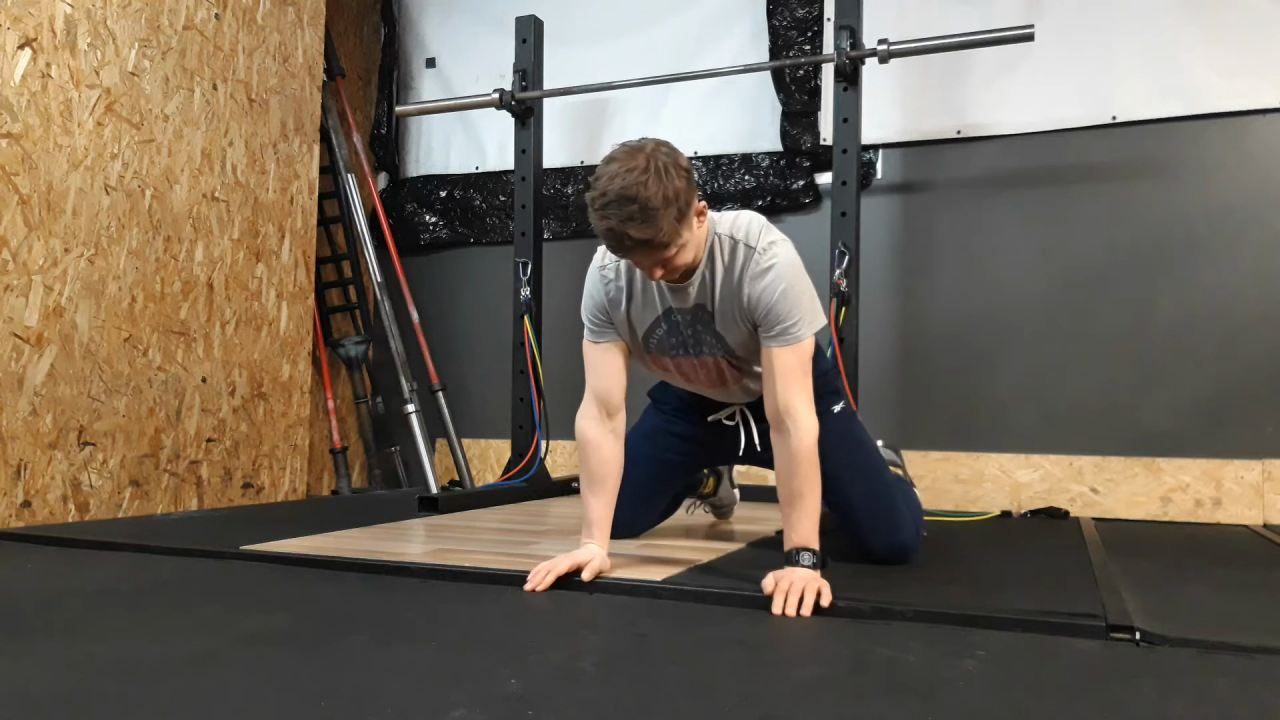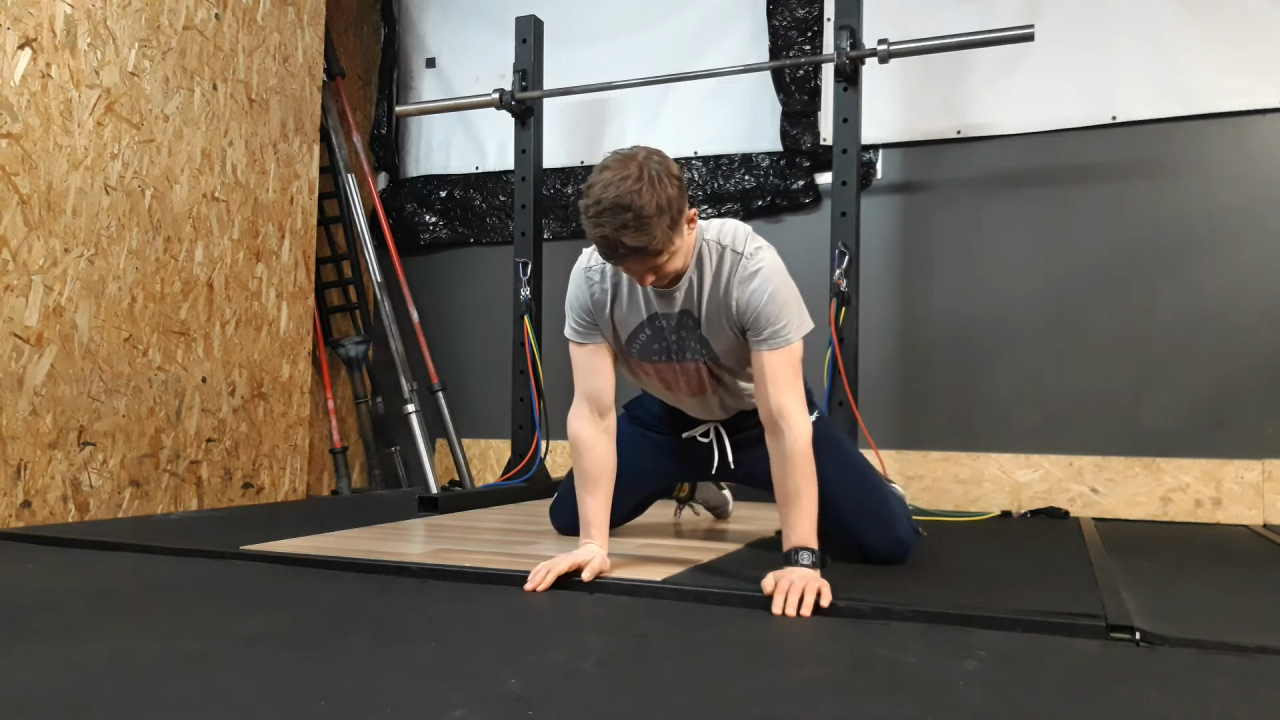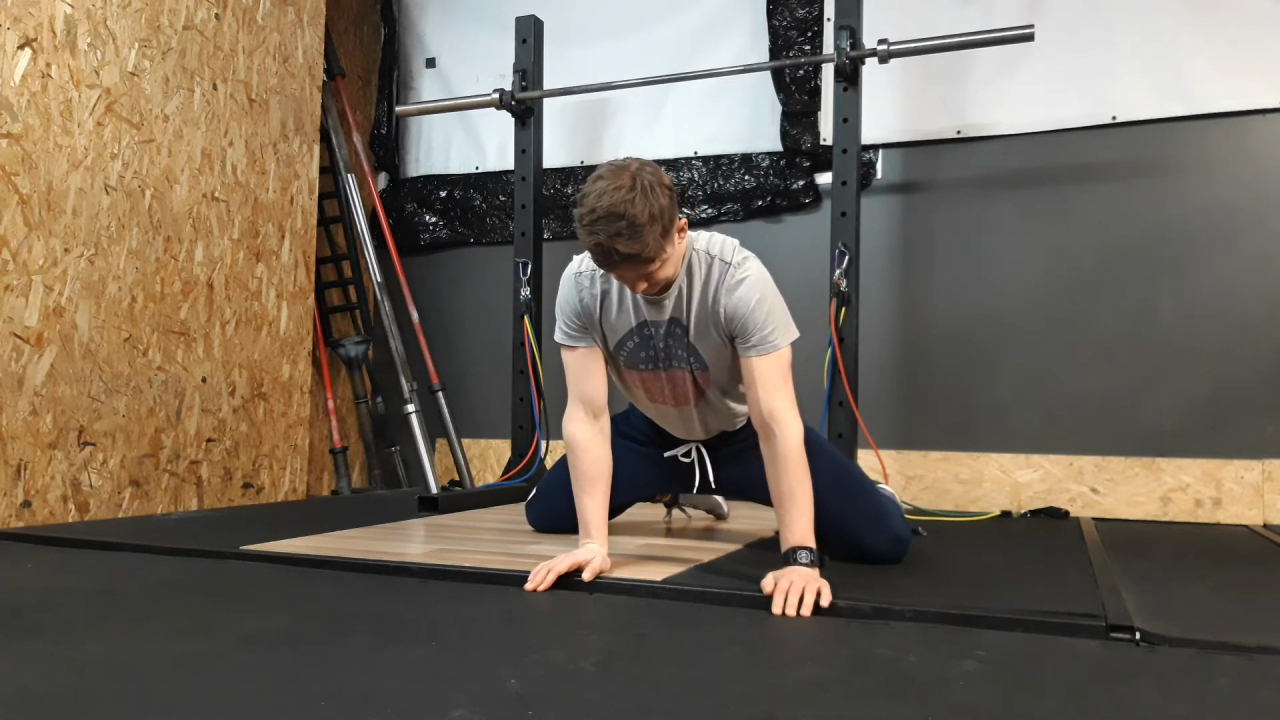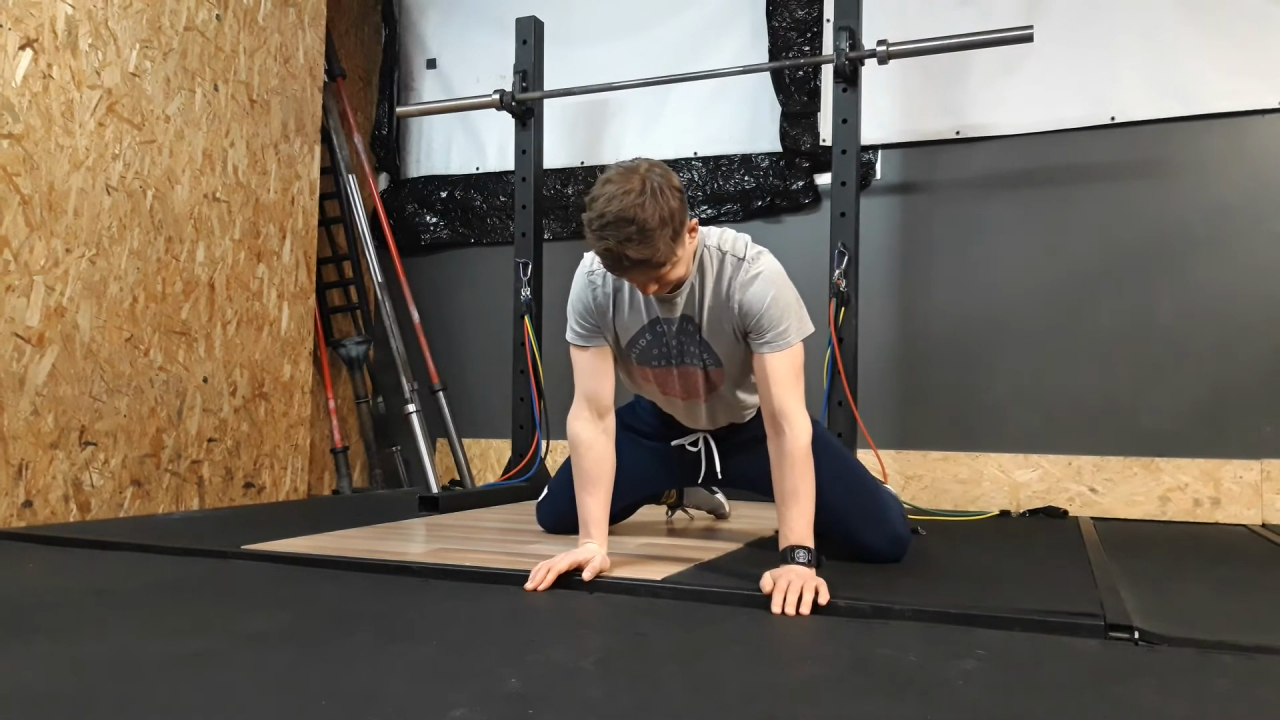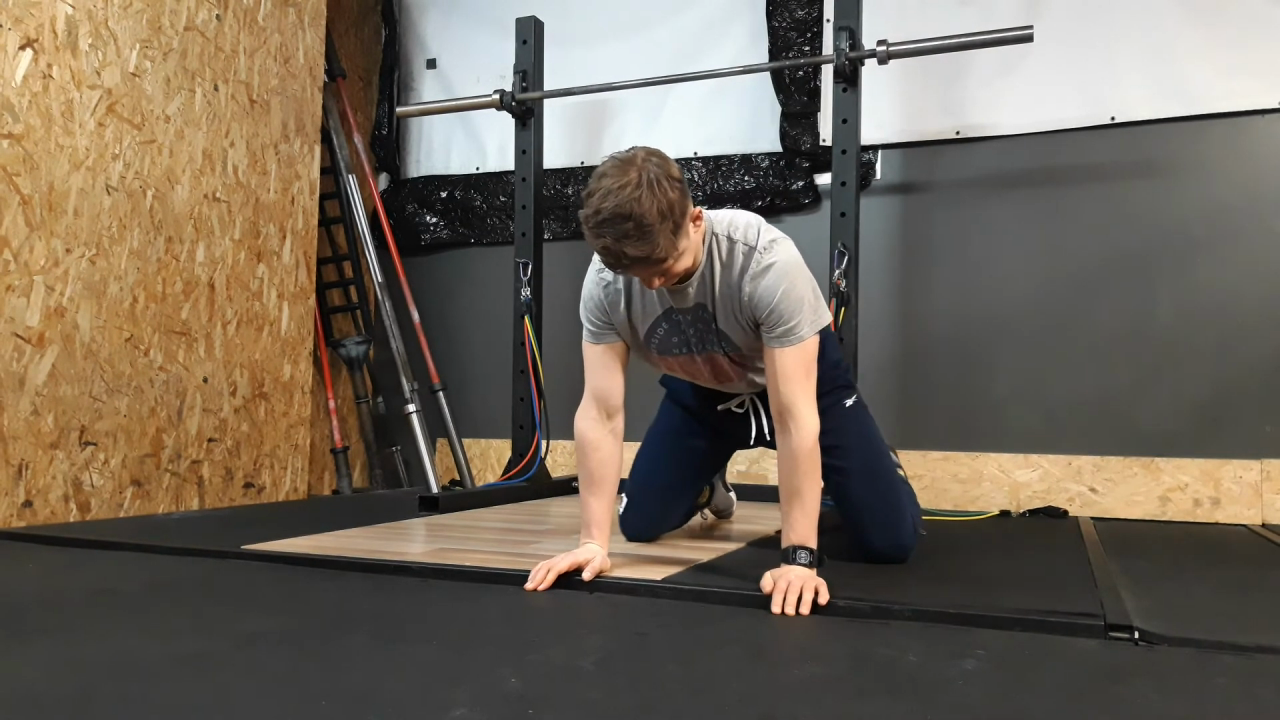
dt=1s
person 1, frame 1
left shoulder: (766, 259)
right shoulder: (606, 275)
left elbow: (789, 419)
right elbow: (601, 412)
left wrist: (802, 557)
right wrist: (593, 542)
left hip: (790, 391)
right hip: (689, 401)
left knee: (891, 541)
right knee: (616, 520)
left ankle: (884, 467)
right ankle: (706, 479)
person 1, frame 2
left shoulder: (751, 266)
right shoulder: (590, 278)
left elbow: (783, 421)
right elbow: (592, 412)
left wrist: (801, 557)
right wrist: (593, 542)
left hip: (755, 415)
right hip: (666, 417)
left knee: (887, 539)
right knee: (568, 518)
right ankle: (689, 485)
person 1, frame 3
left shoulder: (738, 278)
right shoulder: (580, 285)
left elbow: (776, 422)
right elbow: (587, 416)
left wrist: (800, 556)
right wrist: (593, 542)
left hip: (740, 432)
right hip: (653, 432)
left knee: (883, 538)
right knee: (545, 515)
right ankle: (677, 491)
person 1, frame 4
left shoulder: (753, 275)
right shoulder: (592, 283)
left elbow: (784, 420)
right elbow: (593, 414)
left wrist: (797, 555)
right wrist: (593, 541)
left hip: (749, 424)
right hip: (658, 424)
left knee: (883, 537)
right knee: (555, 516)
right ankle: (678, 490)
person 1, frame 5
left shoulder: (768, 261)
right shoulder: (605, 279)
left elbow: (794, 417)
right elbow: (601, 412)
left wrist: (799, 556)
right wrist: (593, 541)
left hip: (804, 382)
right hip: (700, 389)
left knee: (889, 542)
right knee: (640, 523)
right ankle: (706, 487)
